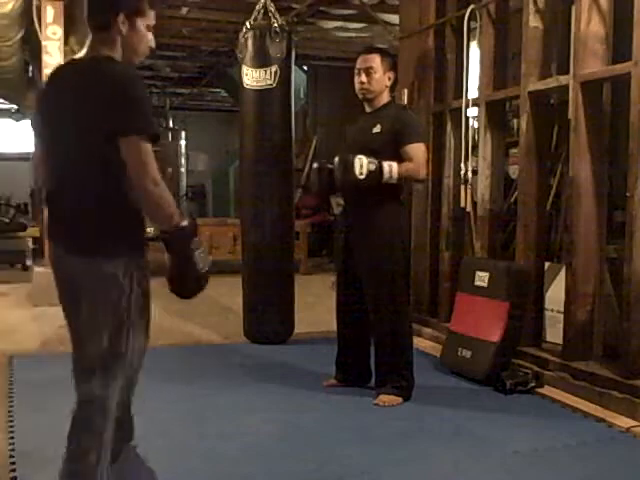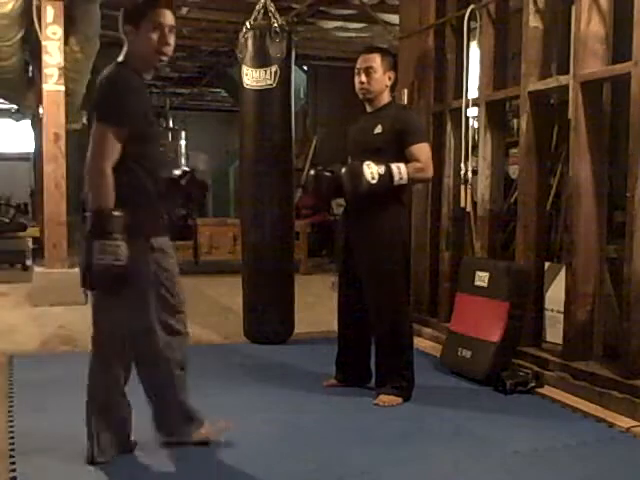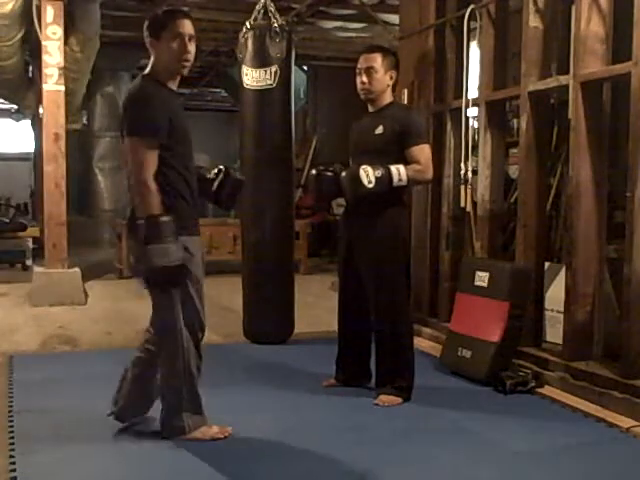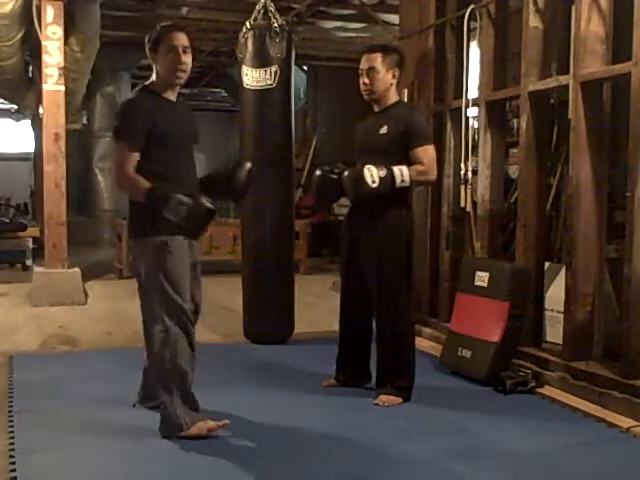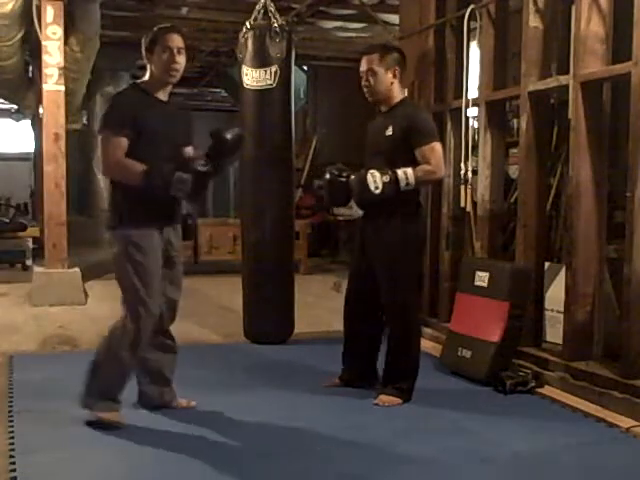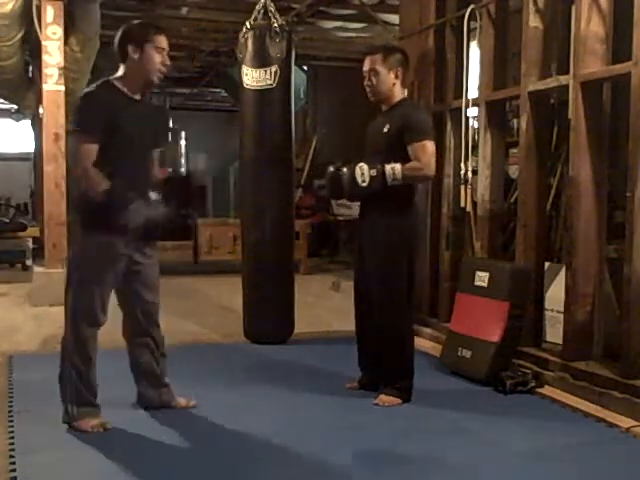
dt=0.4s
person 1, frame 1
left shoulder: (54, 85)
right shoulder: (122, 86)
left elbow: (43, 172)
right elbow: (146, 184)
right wrist: (183, 242)
left hip: (65, 244)
right hip: (112, 249)
left knee: (92, 352)
right knee: (111, 369)
person 1, frame 2
left shoulder: (121, 84)
right shoulder: (124, 86)
right elbow: (100, 165)
left wrist: (170, 183)
right wrist: (105, 232)
left hip: (120, 234)
right hip: (136, 236)
left knee: (113, 342)
right knee: (162, 333)
left ankle: (106, 440)
right ankle: (179, 424)
person 1, frame 3
left shoulder: (164, 96)
right shoulder: (148, 98)
right elbow: (142, 178)
left wrist: (204, 184)
right wrist: (159, 238)
left hip: (174, 230)
right hip: (167, 233)
left knee: (166, 322)
right knee: (184, 325)
left ankle: (131, 401)
right ankle: (182, 420)
person 1, frame 4
left shoulder: (184, 113)
right shoulder: (138, 109)
right elbow: (123, 175)
right wrist: (167, 203)
left hip: (181, 228)
right hip: (155, 231)
left knee: (183, 312)
right knee: (173, 318)
left ankle: (154, 391)
right ankle: (180, 414)
person 1, frame 5
left shoulder: (179, 114)
right shoulder: (125, 103)
left elbow: (186, 168)
right elbow: (112, 164)
left wrist: (203, 166)
right wrist: (162, 178)
left hip: (167, 223)
right hip: (134, 224)
left knee: (163, 311)
right knee: (141, 311)
left ankle: (157, 389)
right ankle: (100, 396)
person 1, frame 6
left shoulder: (152, 111)
right shoulder: (96, 101)
right elbow: (82, 167)
right wrist: (120, 204)
left hip: (137, 229)
right hip: (101, 229)
left knee: (145, 313)
right knee: (85, 317)
left ankle: (154, 390)
right ankle: (80, 406)
person 2, frame 1
left shoulder: (402, 119)
right shoulder: (356, 126)
left elbow: (418, 169)
left wrist: (374, 169)
right wrist: (336, 177)
left hip: (386, 221)
right hip: (354, 218)
left knee: (389, 303)
right knee: (350, 300)
left ankle: (397, 383)
right ankle: (351, 371)
person 2, frame 2
left shoulder: (403, 119)
right shoulder: (357, 125)
left elbow: (425, 168)
left wrist: (385, 172)
right wrist: (334, 182)
left hip: (387, 221)
right hip: (355, 219)
left knee: (389, 303)
right knee: (351, 300)
left ankle: (397, 383)
right ankle: (351, 371)
person 2, frame 3
left shoulder: (405, 119)
right shoulder: (359, 126)
left elbow: (425, 170)
left wrist: (383, 174)
right wrist: (337, 182)
left hip: (387, 222)
right hip: (355, 219)
left knee: (389, 304)
right knee: (352, 301)
left ankle: (396, 383)
right ankle: (351, 371)
person 2, frame 4
left shoulder: (410, 119)
right shoulder: (364, 124)
left elbow: (428, 171)
left wrist: (386, 175)
right wrist: (339, 181)
left hip: (391, 222)
right hip: (359, 220)
left knee: (391, 304)
right knee: (353, 301)
left ankle: (397, 383)
right ankle: (351, 371)
person 2, frame 5
left shoulder: (415, 117)
right shoulder: (376, 122)
left elbow: (435, 170)
left wrist: (390, 179)
right wrist: (351, 184)
left hip: (401, 223)
right hip: (372, 222)
left knee: (400, 305)
right knee: (359, 300)
left ankle: (399, 384)
right ankle: (358, 372)
person 2, frame 6
left shoulder: (412, 116)
right shoulder: (377, 121)
left elbow: (426, 168)
left wrist: (378, 174)
right wrist: (355, 179)
left hip: (395, 220)
right hip: (371, 218)
left knee: (392, 303)
right knee: (367, 300)
left ankle: (398, 384)
right ankle: (373, 375)
